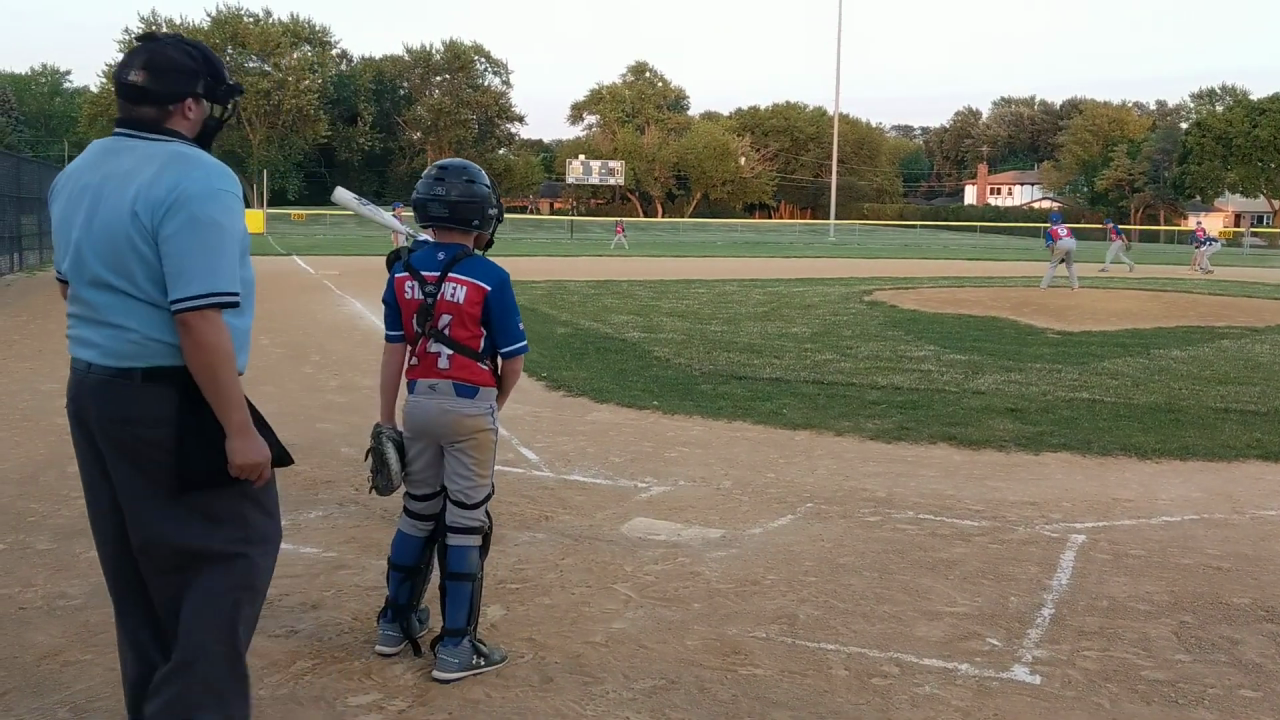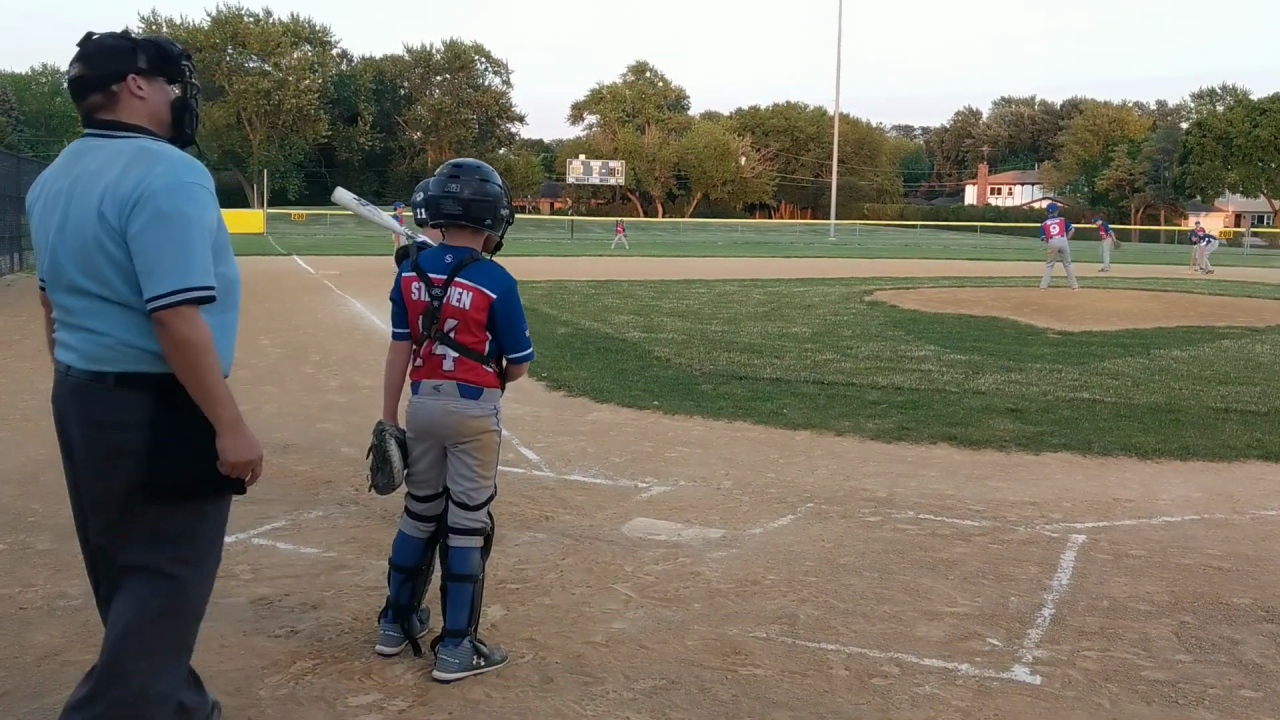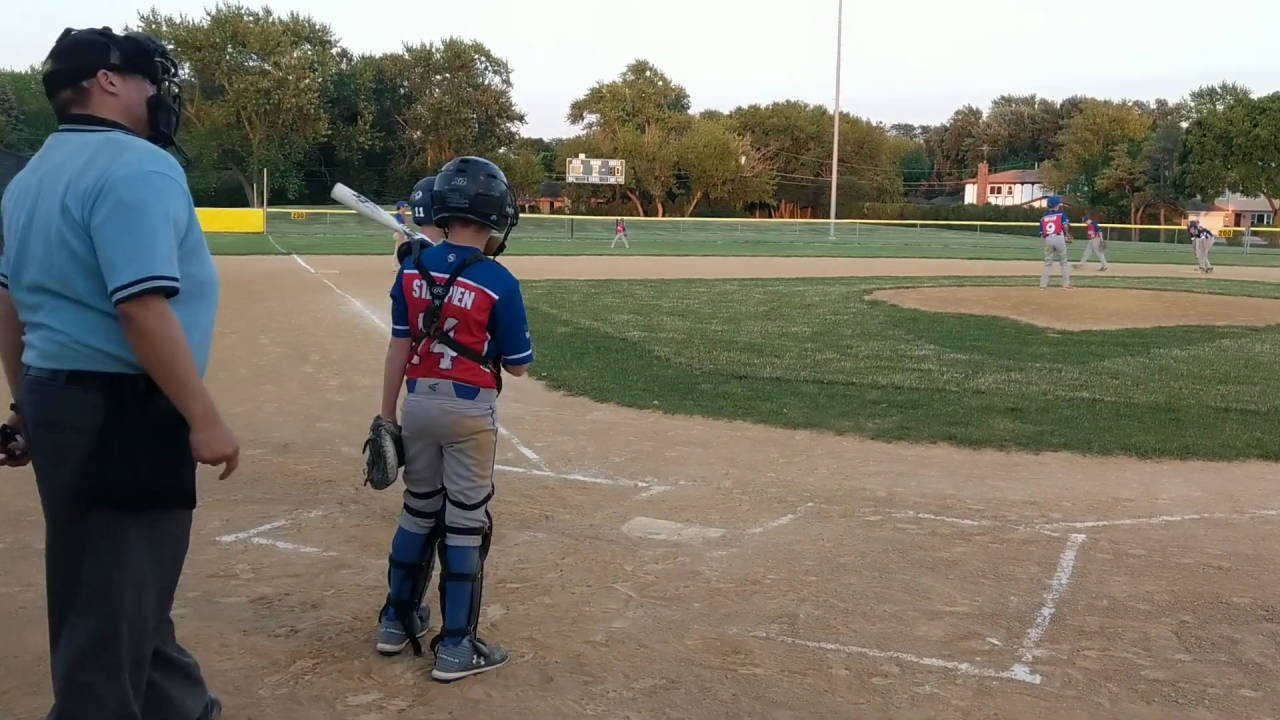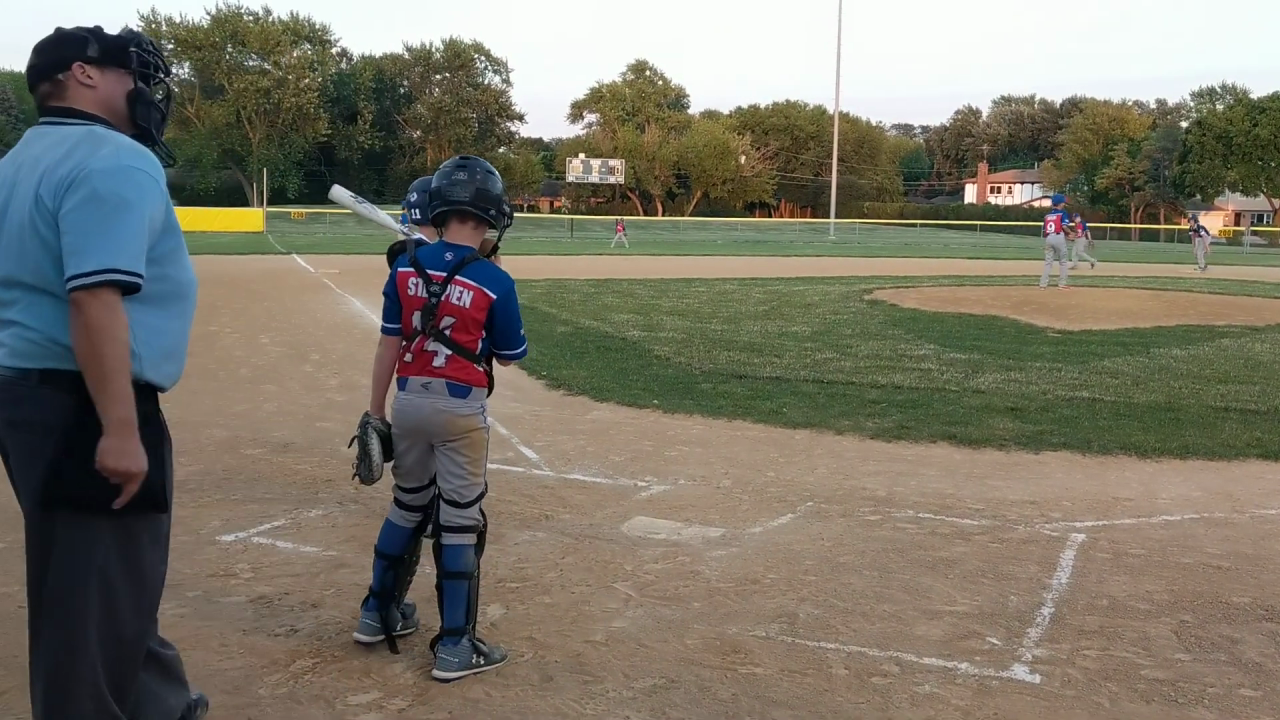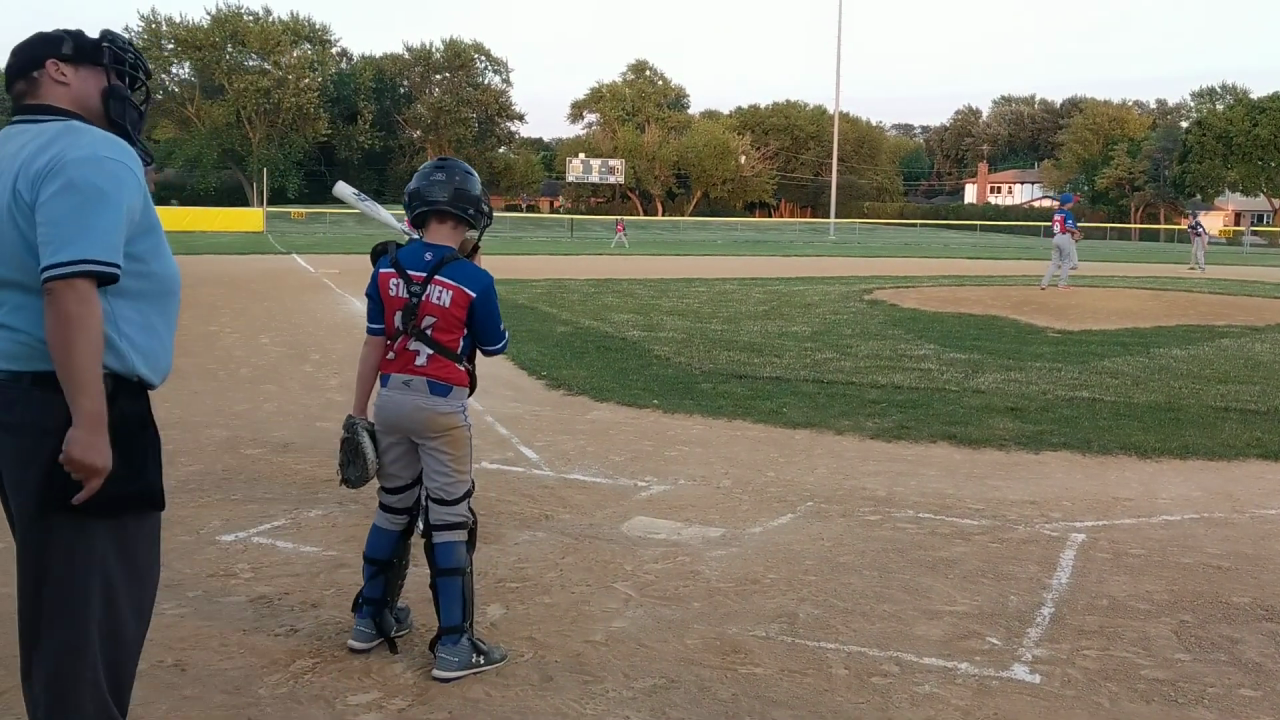
dt=0.2s
person 1, frame 1
left shoulder: (76, 172)
right shoulder: (200, 179)
right elbow: (201, 318)
right wrist: (239, 429)
left hip: (92, 390)
right hip: (171, 401)
left knee: (141, 566)
right knee: (230, 550)
person 1, frame 2
left shoulder: (54, 178)
right shoulder: (169, 174)
left elbow: (54, 299)
right elbow: (177, 316)
right wrist: (229, 425)
left hip: (78, 393)
right hip: (153, 404)
left knee: (130, 570)
right knee: (169, 572)
person 1, frame 3
right shoulder: (138, 167)
right elbow: (142, 308)
right wrist: (204, 418)
right hip: (118, 406)
left knee: (127, 572)
right knee: (113, 589)
person 1, frame 4
right shoulder: (117, 161)
right elbow: (96, 299)
right wrist: (120, 429)
right hip: (82, 410)
left knee: (112, 576)
right knee: (95, 590)
person 1, frame 5
right shoulder: (93, 153)
right elbow: (71, 291)
right wrist: (90, 423)
right hip: (67, 407)
left knee: (67, 584)
right knee: (92, 591)
person 2, frame 1
left shoulder: (403, 272)
right shoulder: (489, 277)
left elbow: (393, 354)
right elbow: (512, 361)
left wrist: (385, 421)
right wrist: (497, 401)
left hip: (419, 404)
right hip: (469, 409)
left knee: (419, 512)
right knee: (466, 524)
left ankle: (396, 622)
right ankle: (456, 646)
person 2, frame 2
left shoulder: (411, 271)
right shoulder: (495, 281)
left elbow: (399, 352)
right elbow: (518, 365)
left wrist: (387, 420)
left hip: (422, 405)
right hip: (474, 411)
left knee: (420, 513)
right knee: (467, 526)
left ankle: (396, 623)
right ankle: (456, 647)
person 2, frame 3
left shoulder: (412, 269)
right shoulder: (497, 281)
left elbow: (398, 348)
right elbow: (517, 364)
left wrist: (386, 415)
left hip: (418, 403)
right hip: (469, 411)
left knee: (419, 511)
right knee: (465, 524)
left ankle: (397, 621)
right ankle: (456, 646)
person 2, frame 4
left shoulder: (406, 267)
right shoulder: (494, 281)
left elbow: (389, 346)
right elbow: (510, 356)
left wrist: (375, 412)
left hip: (409, 401)
right hip: (460, 410)
left knee: (408, 505)
right knee: (460, 523)
left ankle: (378, 612)
right ankle: (455, 645)
person 2, frame 5
left shoulder: (387, 267)
right shoulder: (474, 279)
left elbow: (373, 346)
right elbow: (494, 347)
left wrist: (358, 413)
left hip: (391, 399)
right hip: (441, 408)
left knee: (394, 508)
right knee: (450, 521)
left ankle: (371, 617)
right ankle: (454, 644)
